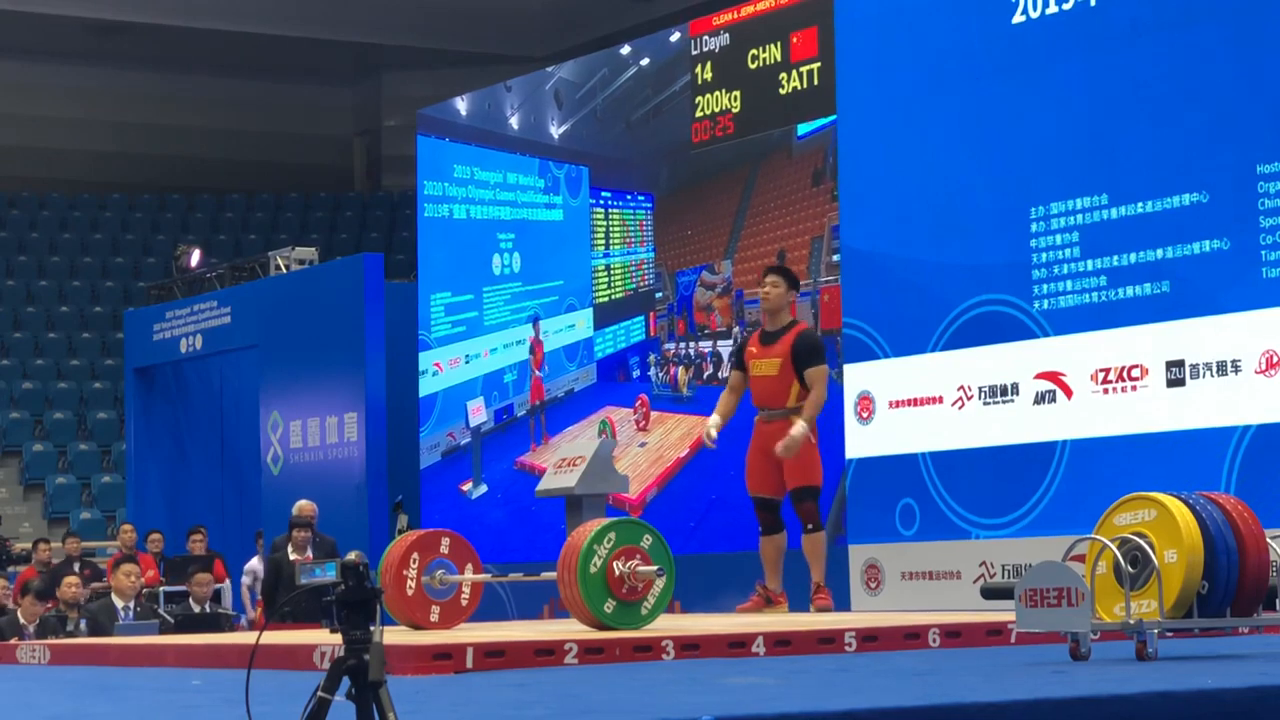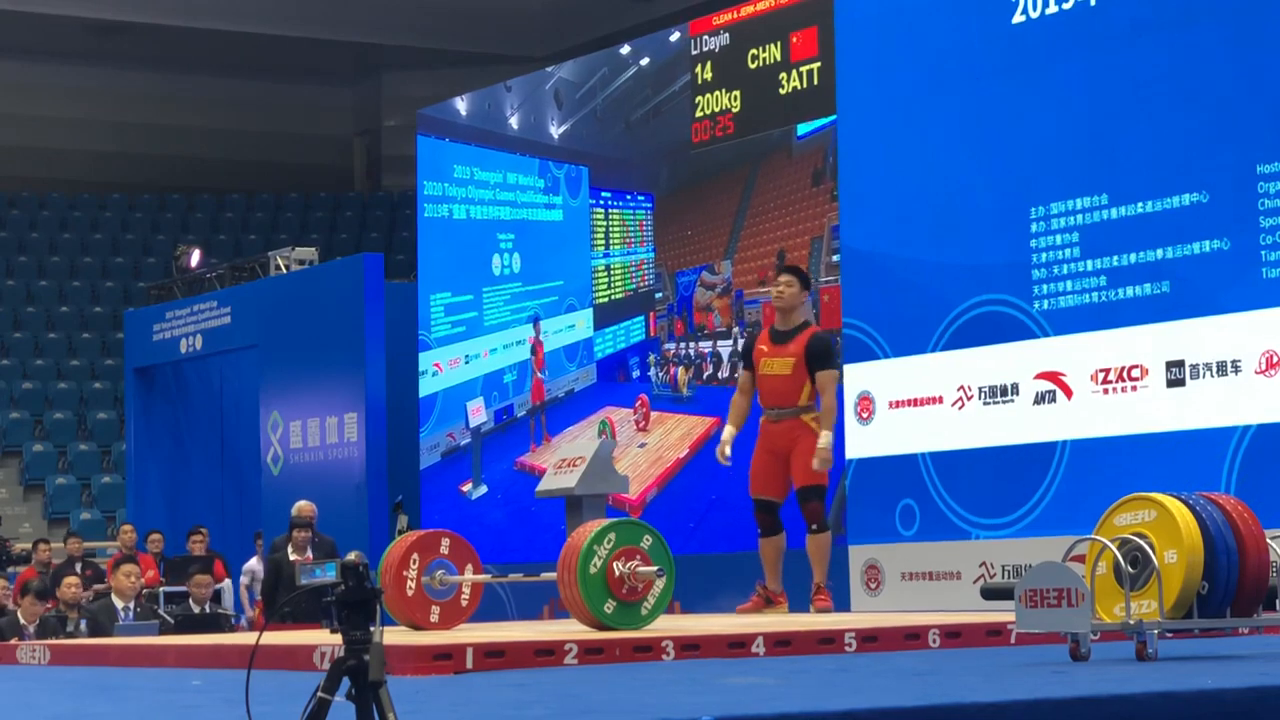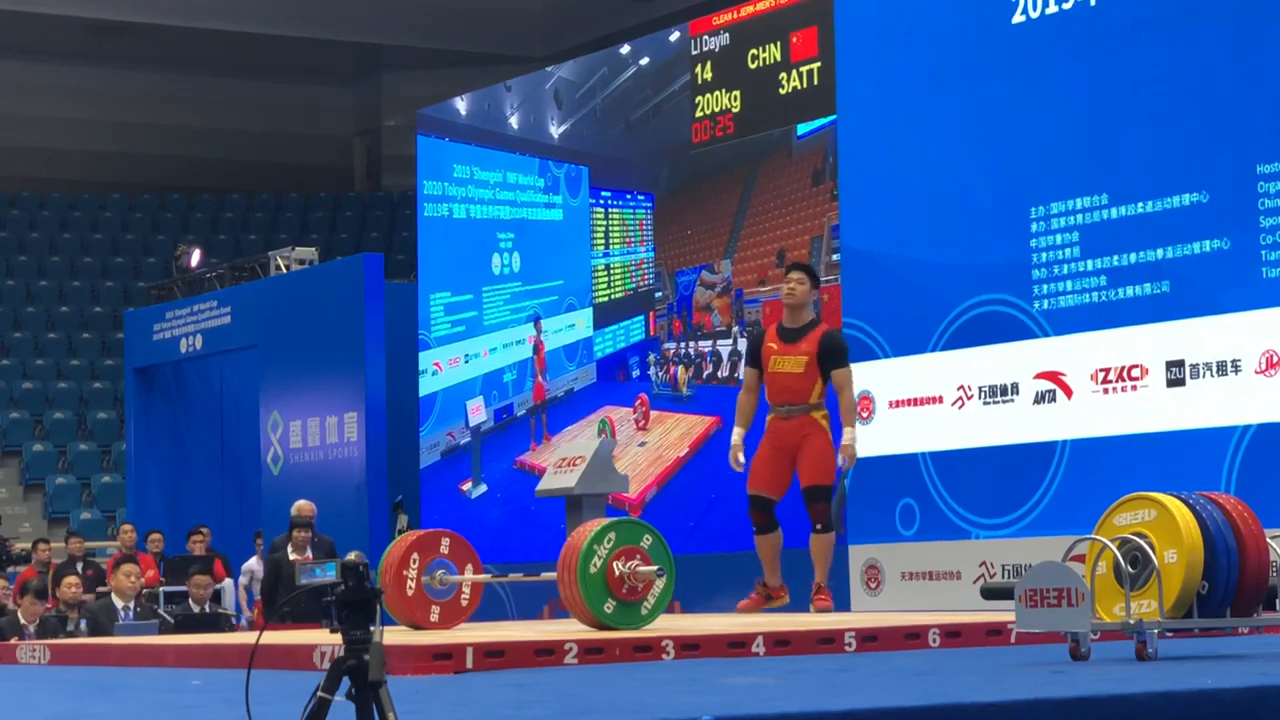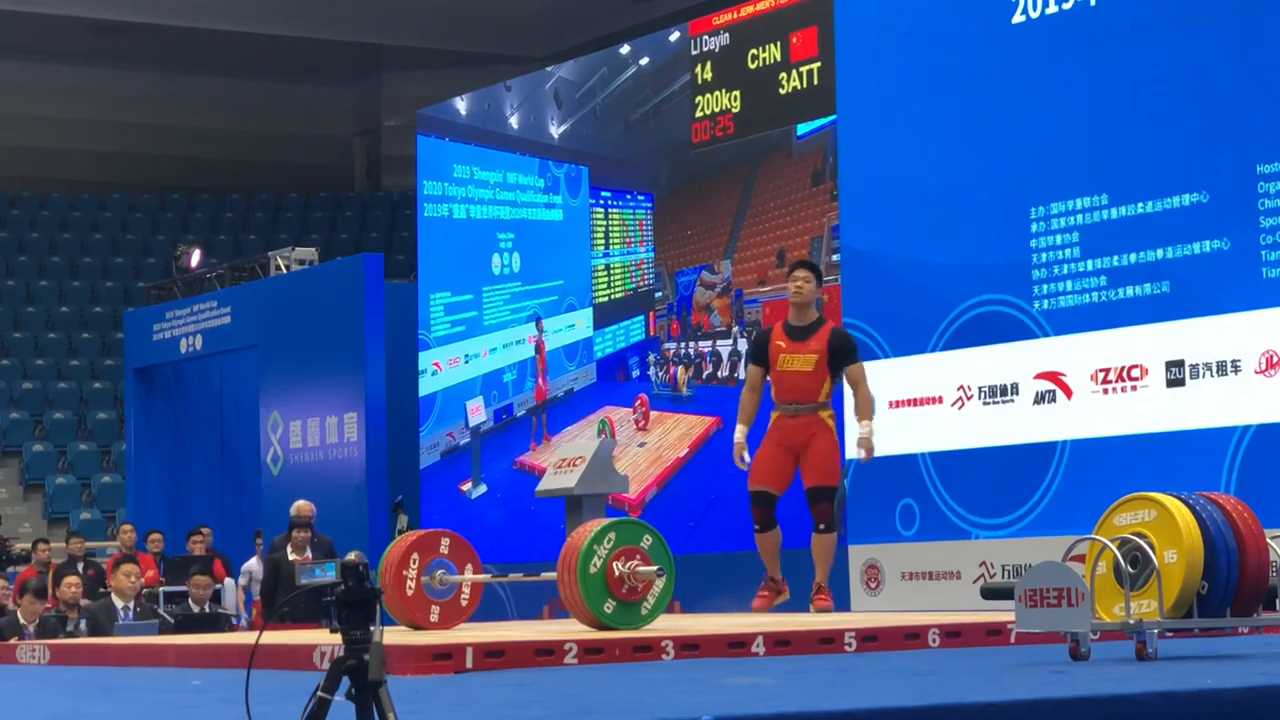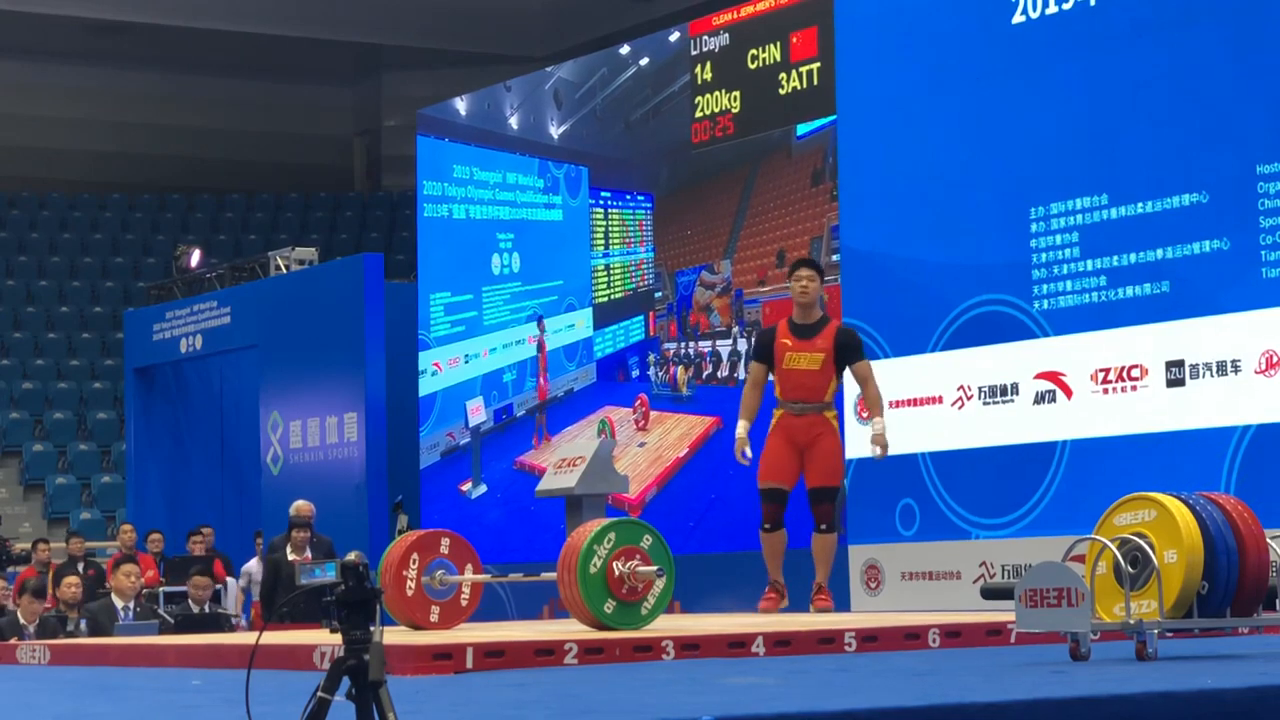
dt=0.1s
person 1, frame 1
left shoulder: (805, 339)
right shoulder: (747, 344)
left elbow: (819, 391)
right elbow: (733, 389)
left wrist: (799, 430)
right wrist: (715, 421)
left hip: (797, 432)
right hip: (763, 431)
left knee: (807, 507)
right knee: (765, 513)
left ankle: (819, 588)
right ankle: (772, 592)
person 1, frame 2
left shoulder: (816, 341)
right shoulder: (756, 342)
left elbow: (828, 393)
right elbow: (744, 393)
left wrist: (825, 440)
right wrist: (727, 434)
left hip: (804, 430)
right hip: (768, 432)
left knee: (813, 508)
right knee: (764, 513)
left ankle: (820, 588)
right ankle: (772, 593)
person 1, frame 3
left shoulder: (828, 339)
right shoulder: (761, 340)
left elbow: (845, 391)
right elbow: (749, 391)
left wrist: (848, 437)
right wrist: (737, 436)
left hip: (813, 427)
right hip: (775, 428)
left knee: (818, 508)
right knee: (758, 508)
left ankle: (820, 588)
right ankle: (772, 587)
person 1, frame 4
left shoulder: (836, 338)
right shoulder: (766, 338)
left elbow: (859, 386)
right elbow: (752, 388)
left wrist: (865, 429)
right wrist: (740, 434)
left hip: (819, 427)
right hip: (779, 427)
left knee: (822, 509)
right knee: (761, 506)
left ankle: (820, 588)
right ankle: (773, 581)
person 1, frame 5
left shoulder: (841, 336)
right shoulder: (770, 336)
left elbow: (866, 382)
right elbow: (754, 385)
left wrist: (878, 425)
right wrist: (742, 429)
left hip: (822, 427)
right hip: (783, 426)
left knee: (824, 509)
right knee: (771, 505)
left ankle: (821, 588)
right ankle: (776, 585)
